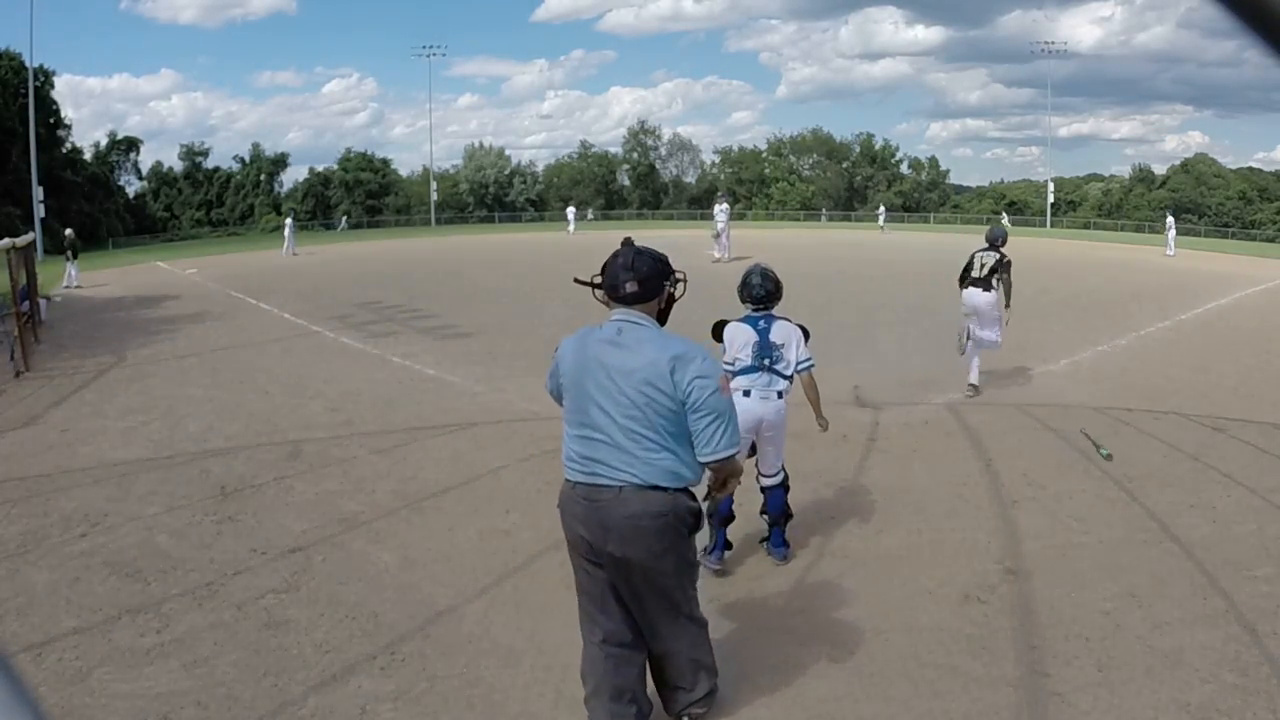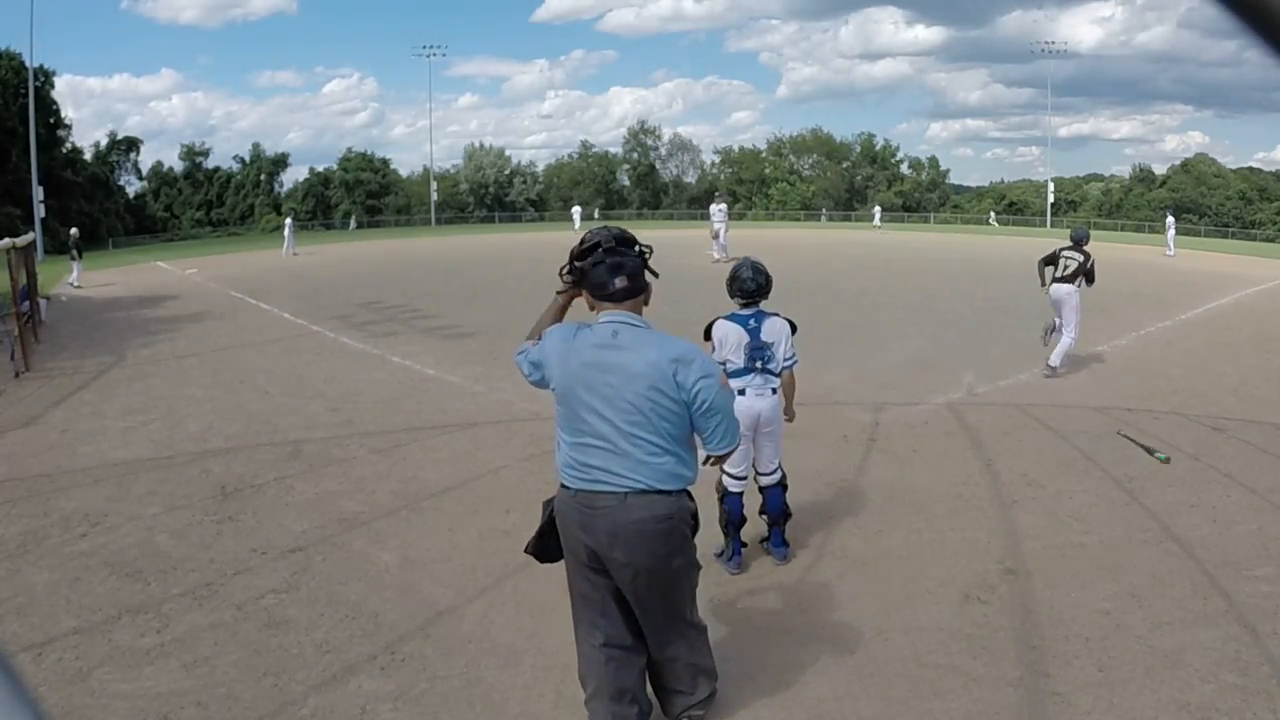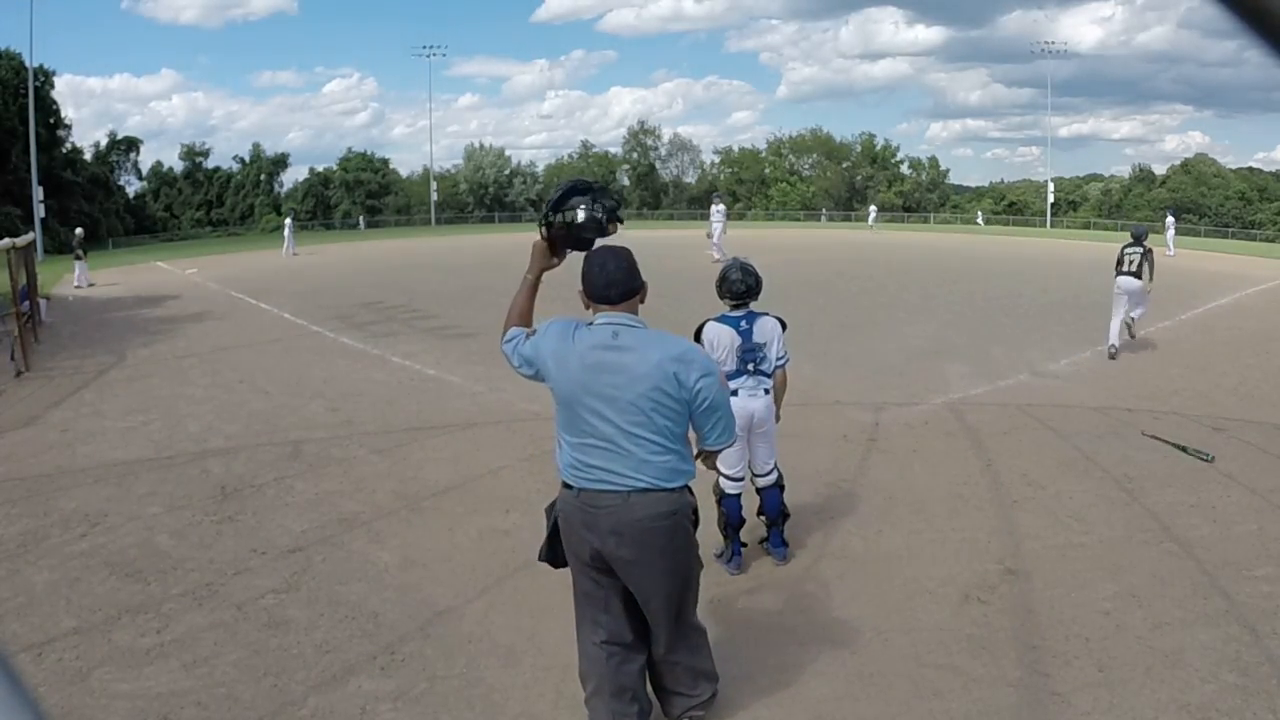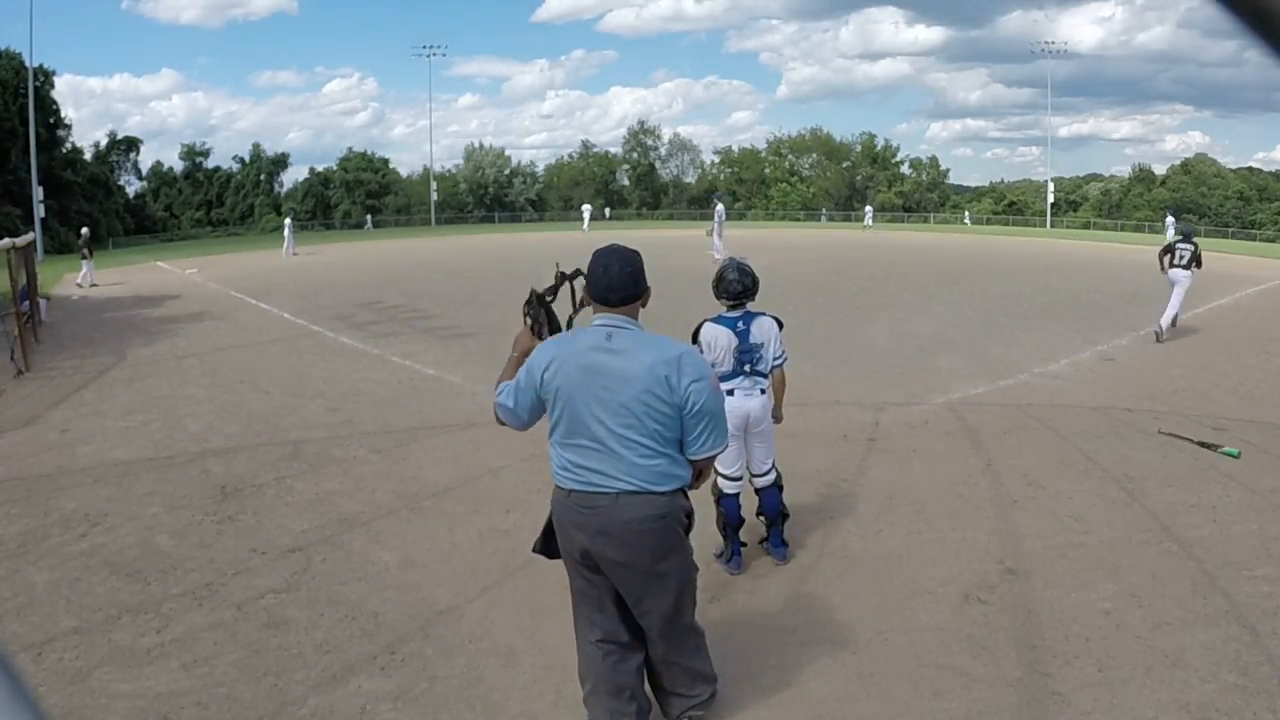
dt=0.3s
person 1, frame 1
left shoulder: (573, 347)
right shoulder: (688, 358)
right elbow: (721, 459)
right wrist: (729, 475)
left hip: (583, 506)
right hip: (653, 511)
left knee: (606, 629)
right knee: (672, 617)
person 1, frame 2
left shoulder: (560, 346)
right shoulder: (685, 358)
left elbow: (527, 353)
right elbow: (723, 448)
left wrist: (562, 297)
right wrist: (704, 455)
left hip: (580, 512)
right hip: (654, 514)
left knee: (604, 631)
right knee: (670, 617)
person 1, frame 3
left shoulder: (558, 346)
right shoulder: (685, 356)
left elbow: (513, 340)
right elbow: (717, 443)
left wrist: (534, 270)
right wrist: (700, 453)
left hip: (582, 512)
right hip: (657, 513)
left knee: (604, 629)
right knee: (671, 616)
person 1, frame 4
left shoulder: (550, 355)
right shoulder: (681, 360)
left elbow: (507, 413)
right elbow: (703, 456)
left wrist: (518, 355)
right wrist: (693, 477)
left hip: (575, 512)
right hip: (650, 514)
left knee: (601, 628)
right knee: (668, 615)
person 2, frame 1
left shoulder: (733, 329)
right shoulder: (791, 330)
left elbow: (726, 379)
right elbow: (806, 377)
right wrist: (818, 414)
left hip: (741, 405)
right hip: (775, 407)
right knee: (773, 475)
left ankle: (717, 547)
right ankle: (777, 543)
person 2, frame 2
left shoulder: (722, 327)
right shoulder: (780, 325)
right elbow: (787, 375)
right wrist: (788, 406)
left hip: (736, 404)
right hip: (769, 403)
left knee: (734, 479)
right knee: (771, 473)
left ankle: (733, 551)
right ankle: (778, 543)
person 2, frame 3
left shoulder: (713, 329)
right shoulder: (771, 325)
right elbow: (780, 375)
right wrist: (776, 407)
left hip: (729, 406)
right hip: (762, 403)
left knee: (730, 480)
right knee: (767, 474)
left ankle: (733, 552)
right ankle: (777, 543)
person 2, frame 4
left shoulder: (710, 330)
right shoulder: (768, 325)
right elbow: (778, 373)
right wrist: (778, 407)
left hip: (725, 406)
right hip: (759, 403)
left knee: (728, 480)
right knee: (766, 474)
left ankle: (732, 552)
right ankle: (777, 544)
